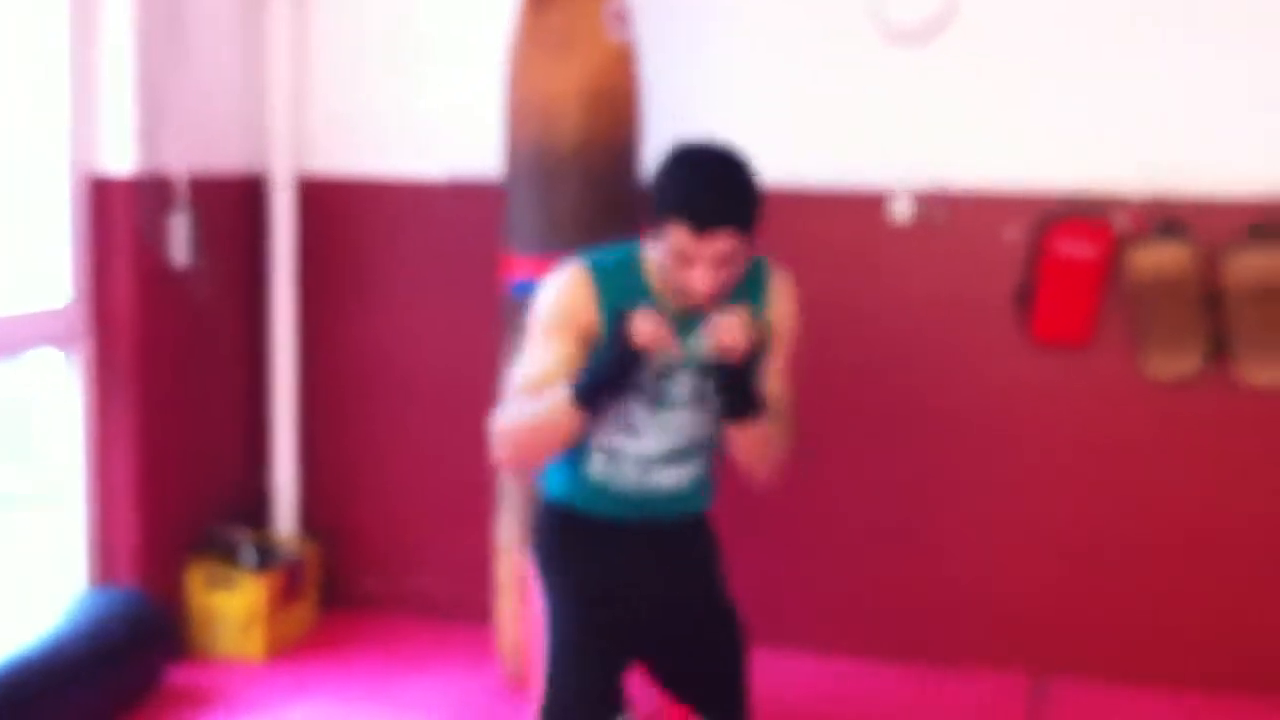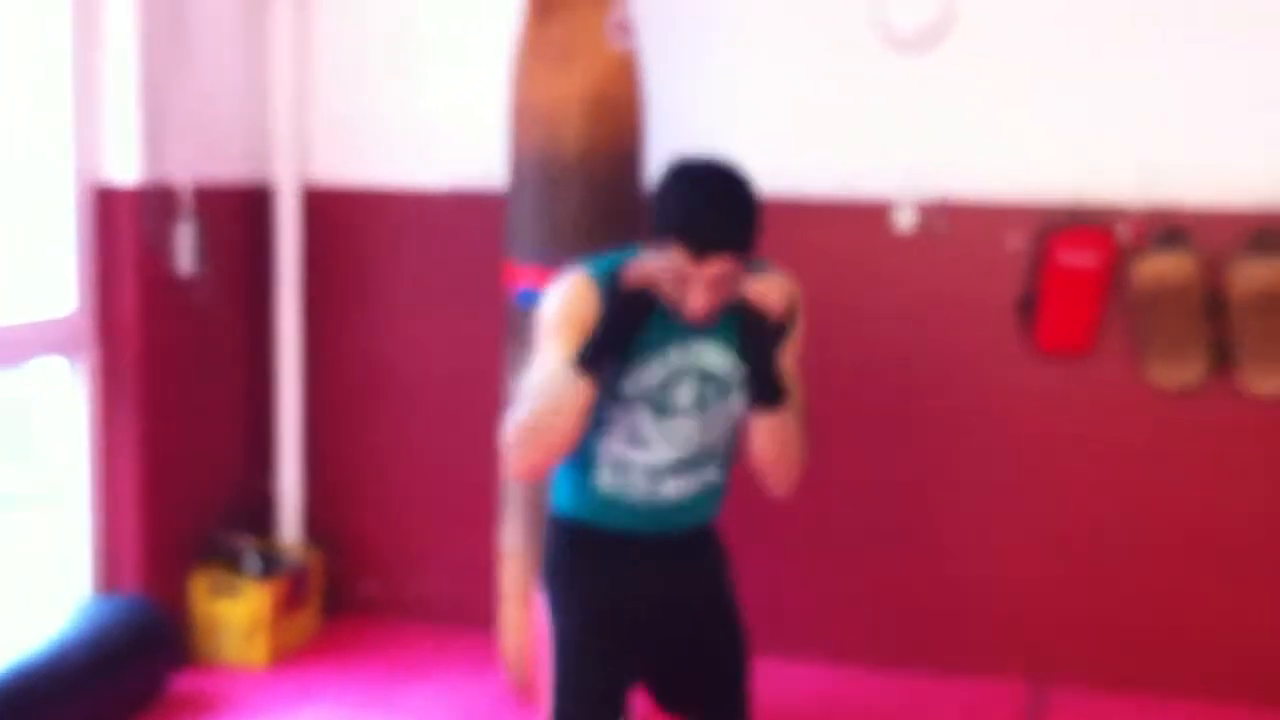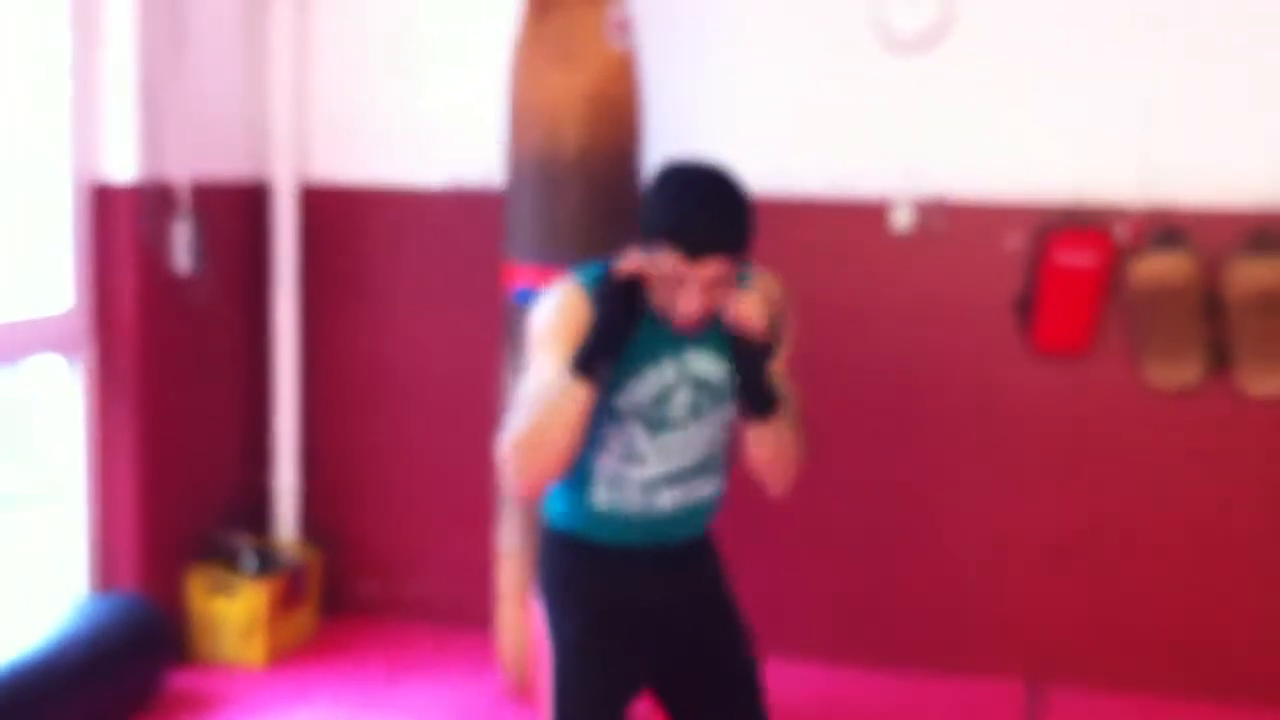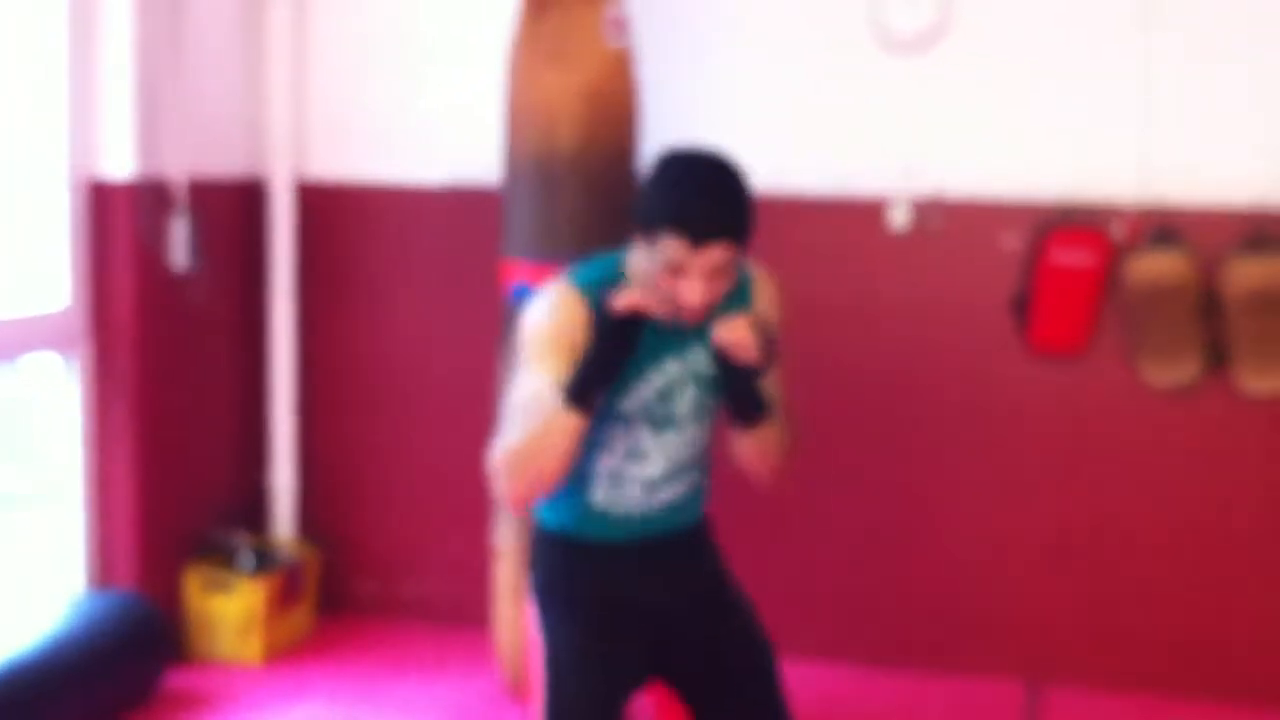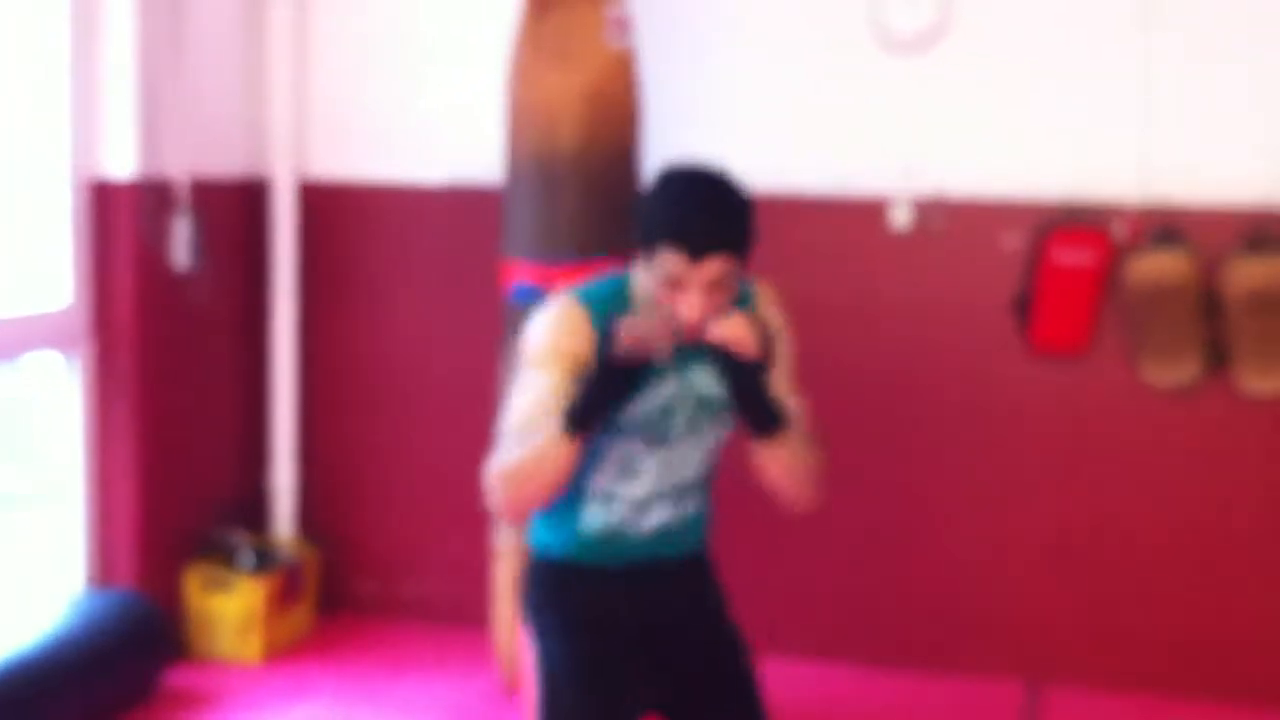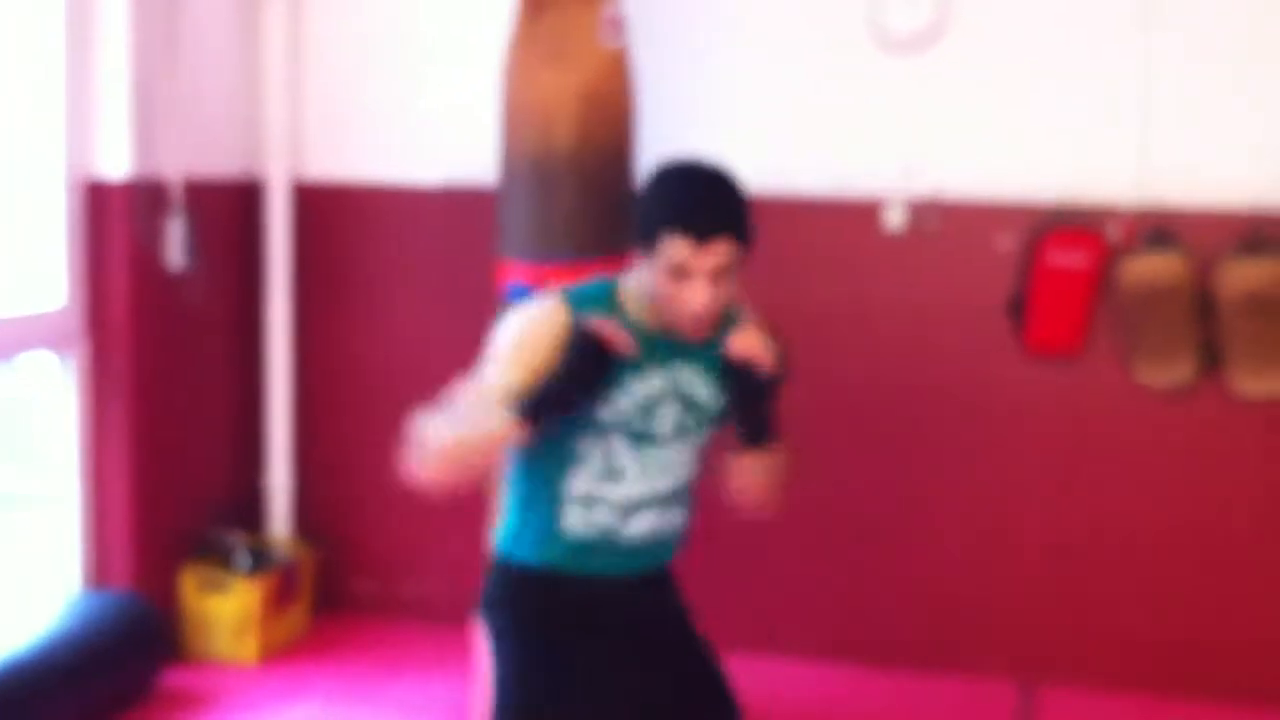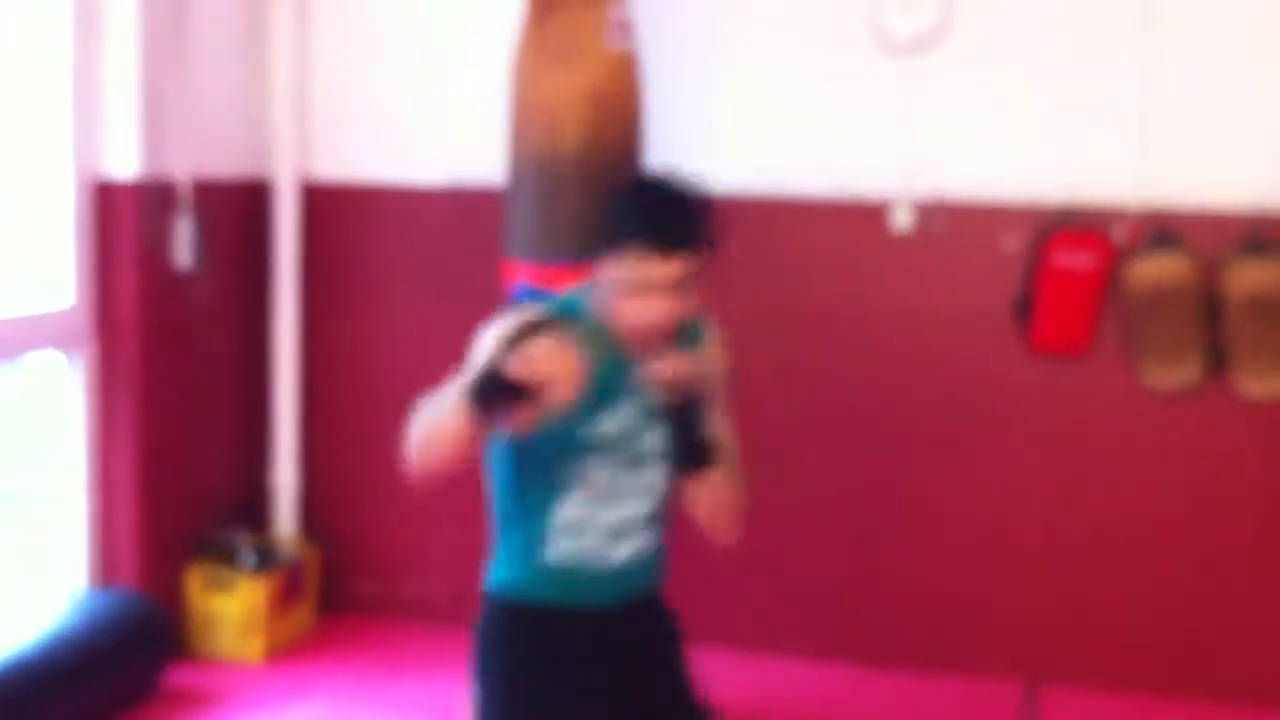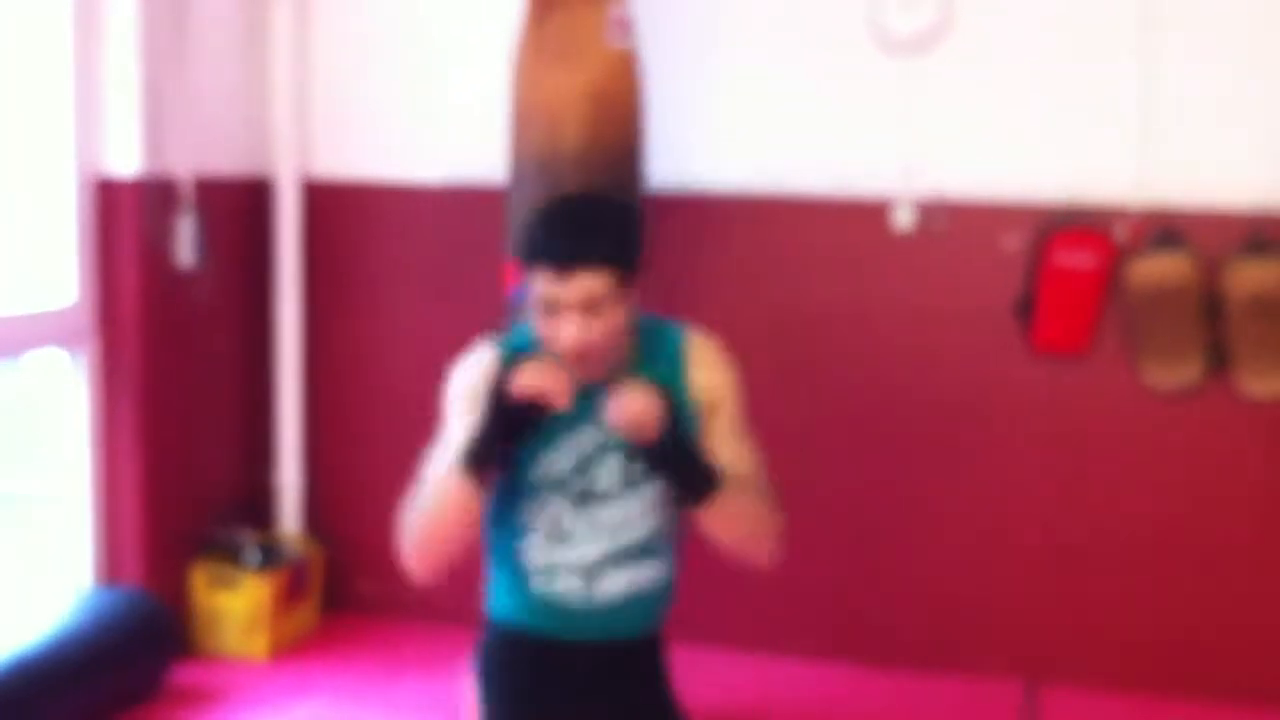
dt=0.1s
person 1, frame 1
left shoulder: (769, 295)
right shoulder: (581, 290)
left elbow: (765, 464)
right elbow: (509, 445)
left wrist: (737, 383)
right wrist: (603, 376)
left hip: (681, 544)
right hip: (584, 542)
person 1, frame 2
left shoulder: (768, 300)
right shoulder: (584, 295)
left elbow: (782, 476)
right elbow: (523, 459)
left wrist: (765, 361)
right wrist: (602, 347)
left hip: (690, 557)
right hip: (593, 558)
person 1, frame 3
left shoulder: (757, 304)
right shoulder: (575, 307)
left elbow: (779, 475)
right elbow: (523, 473)
left wrist: (754, 372)
right wrist: (598, 348)
left hip: (687, 564)
right hip: (590, 567)
person 1, frame 4
left shoulder: (751, 296)
right shoulder: (565, 309)
left elbow: (766, 465)
right elbow: (513, 484)
left wrist: (746, 391)
right wrist: (595, 369)
left hip: (683, 554)
right hip: (583, 567)
person 1, frame 5
left shoulder: (756, 318)
right shoulder: (570, 325)
left elbow: (801, 489)
right elbow: (508, 495)
left wrist: (755, 393)
right wrist: (600, 393)
left hip: (681, 582)
right hip: (582, 590)
person 1, frame 6
left shoulder: (731, 332)
right shoulder: (557, 324)
left elbow: (757, 499)
right elbow: (429, 461)
left wrist: (757, 409)
right wrist: (548, 395)
left hip: (643, 602)
right hip: (542, 602)
person 1, frame 7
left shoulder: (694, 346)
right shoulder: (533, 339)
left elbow: (725, 525)
right elbow: (428, 450)
left wrist: (691, 433)
right wrist: (493, 388)
left hip: (636, 625)
right hip: (533, 633)
person 1, frame 8
left shoulder: (694, 363)
right shoulder: (490, 374)
left elbow: (761, 544)
right elbow: (421, 556)
left wrist: (681, 463)
right wrist: (490, 442)
left hip: (631, 663)
right hip: (531, 664)
